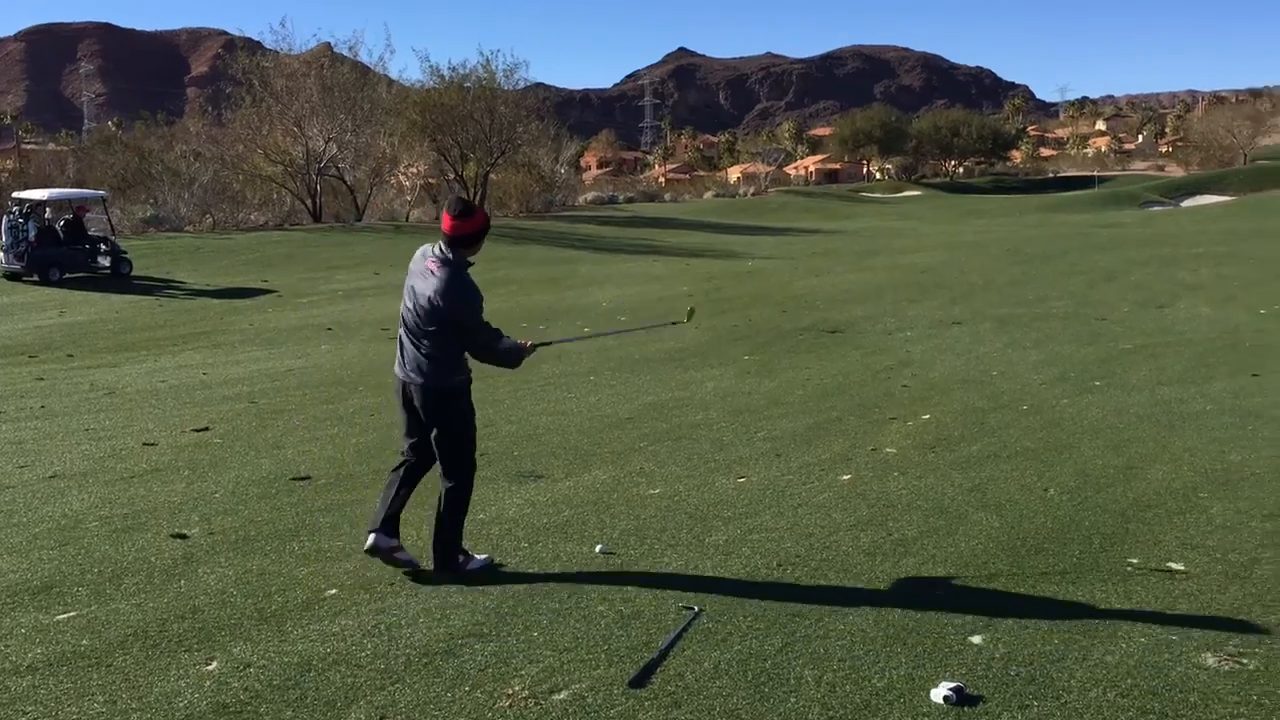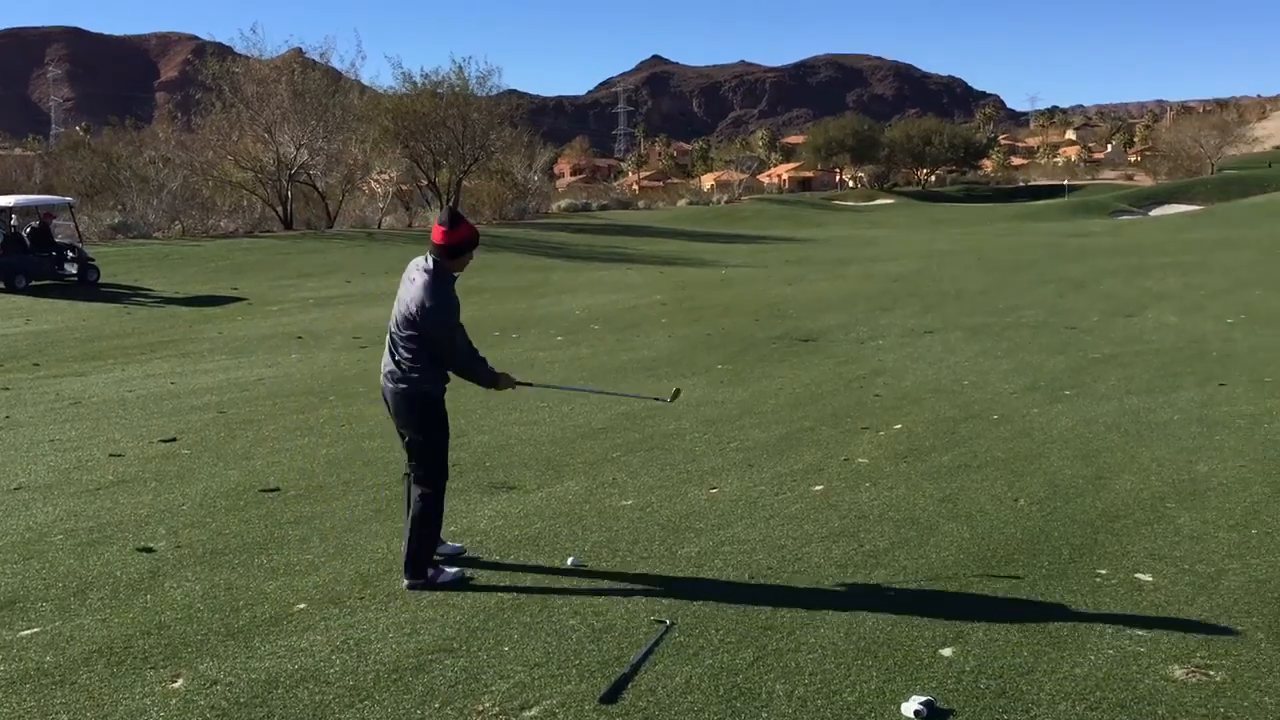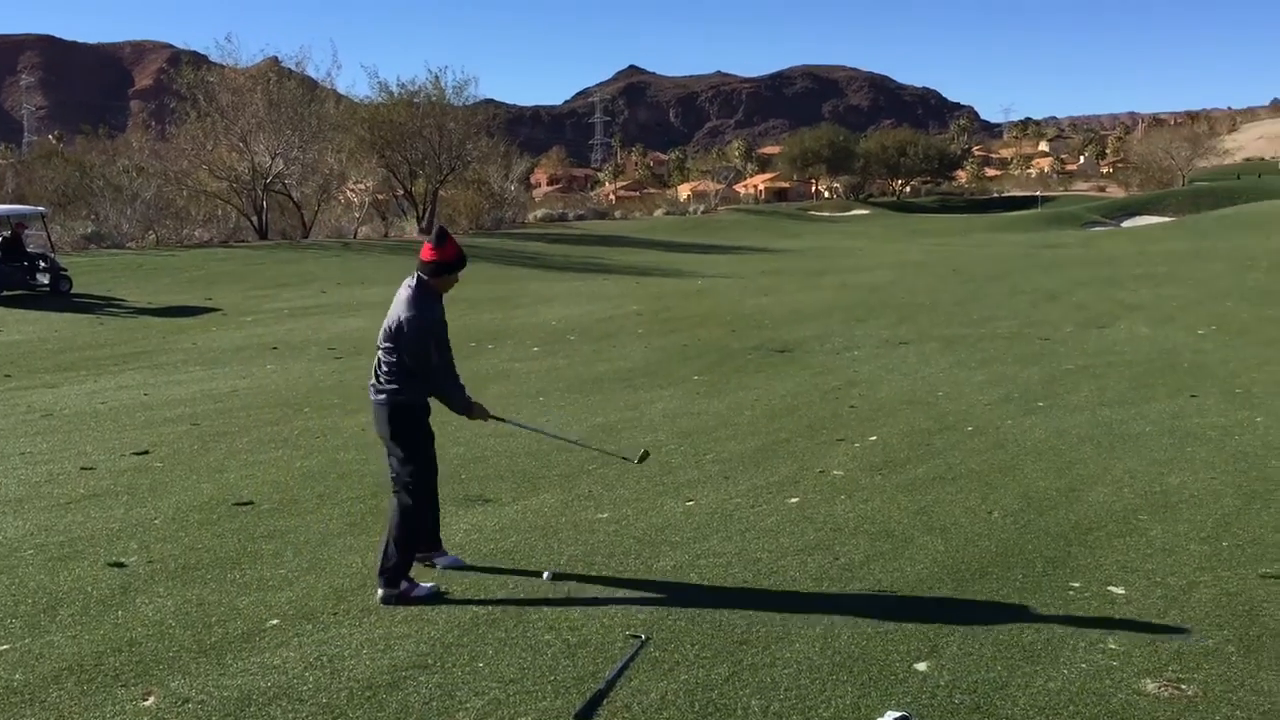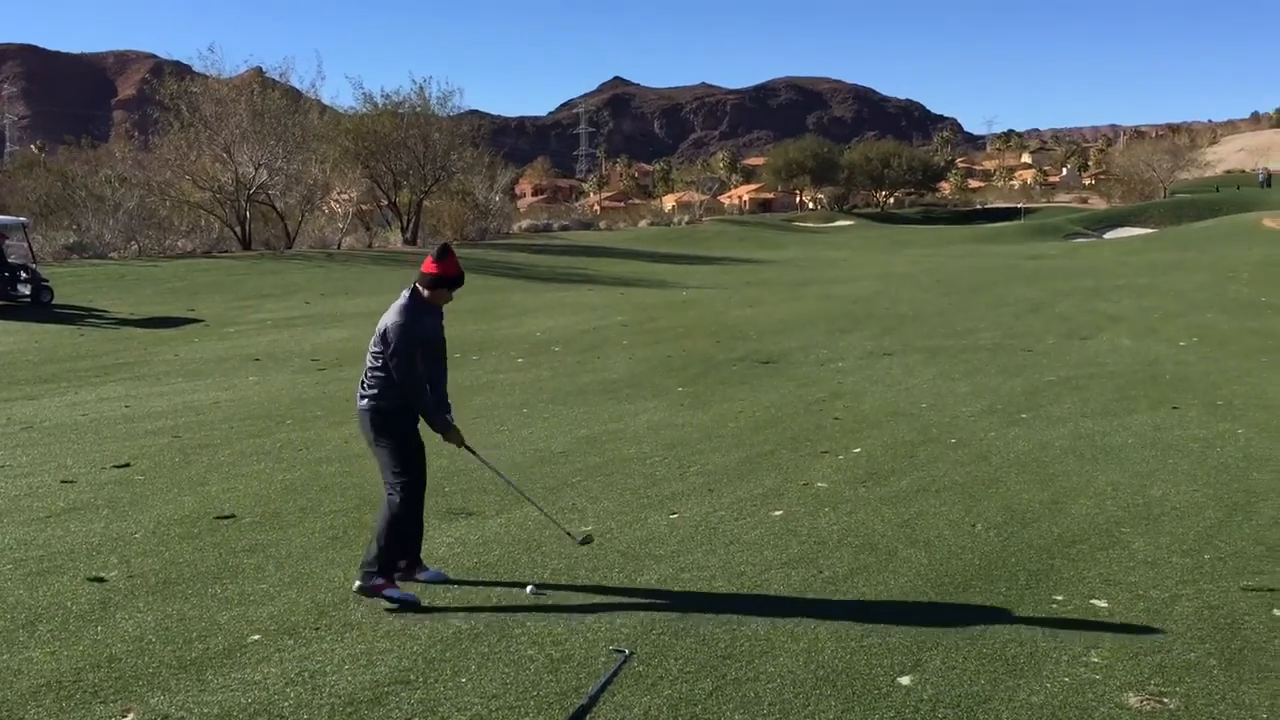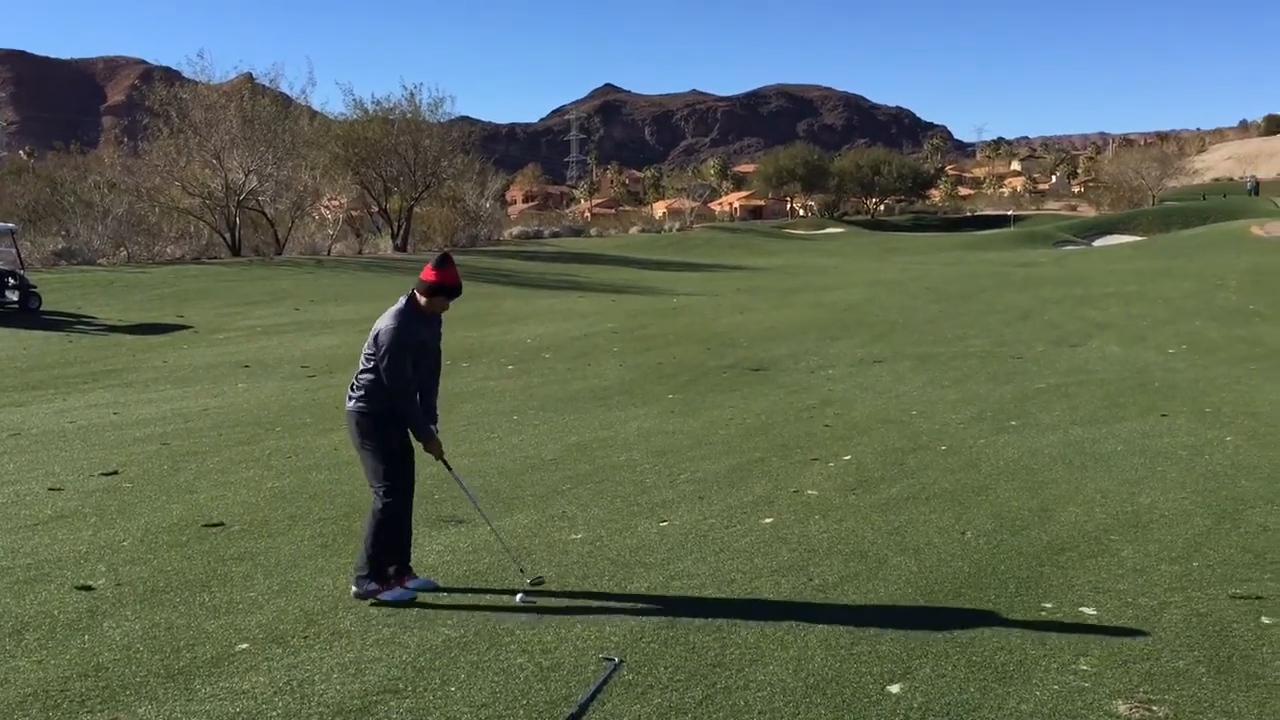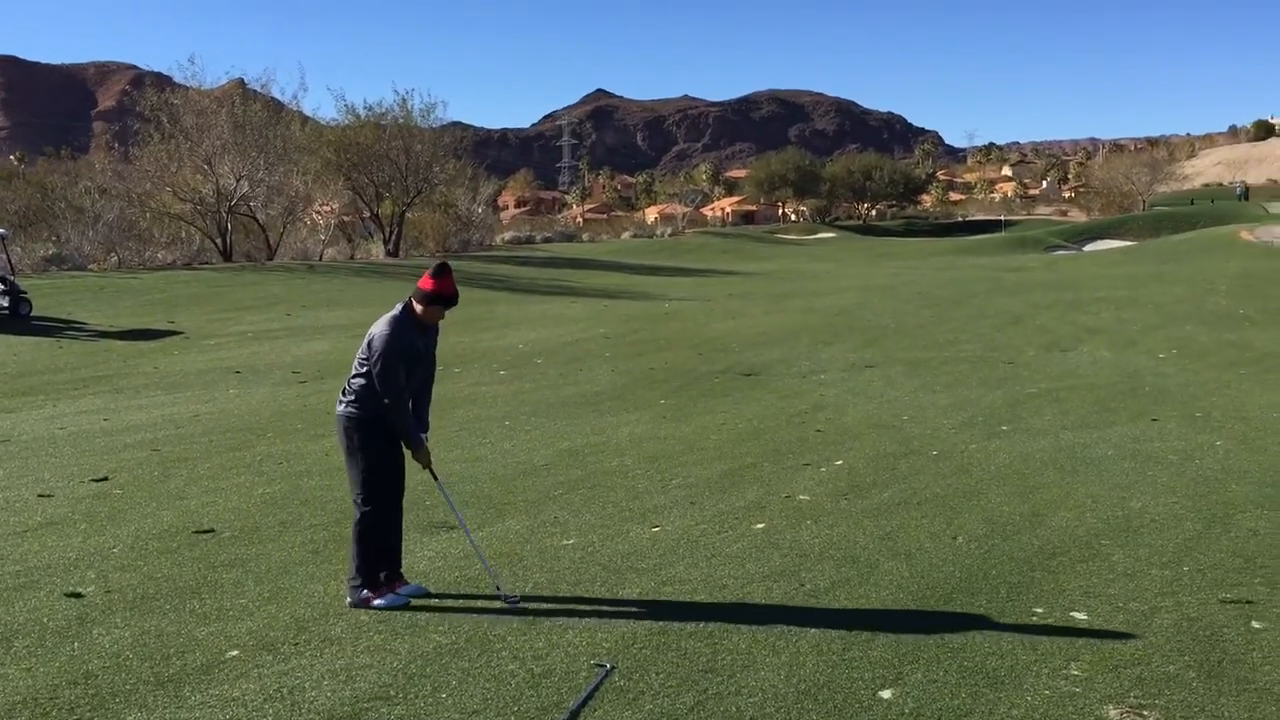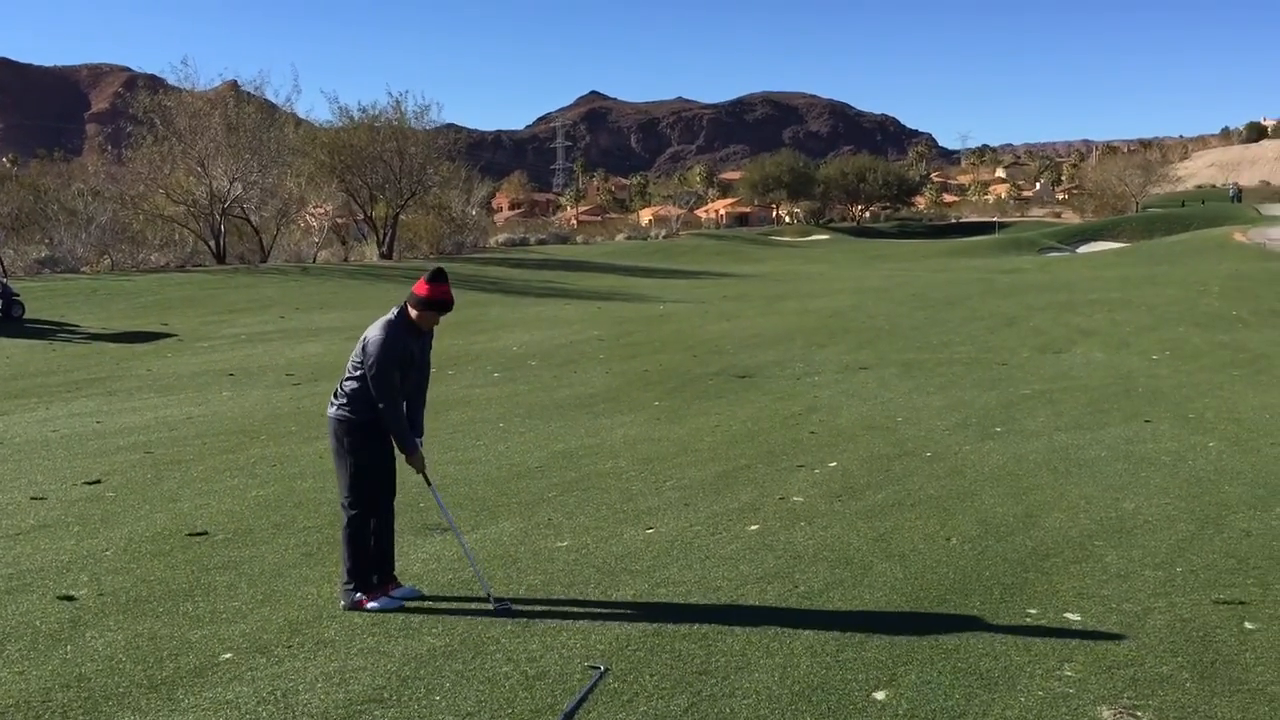
dt=0.2s
person 1, frame 1
left shoulder: (423, 257)
right shoulder: (460, 289)
right elbow: (479, 344)
left wrist: (504, 343)
right wrist: (515, 353)
left hip: (408, 378)
right hip: (443, 386)
left knee: (415, 457)
right knee: (457, 469)
left ankle: (383, 532)
right ankle: (447, 556)
person 1, frame 2
left shoulder: (418, 267)
right shoulder: (435, 298)
right elbow: (455, 355)
left wrist: (483, 370)
right wrist: (491, 378)
left hip: (400, 385)
right hip: (417, 393)
left knee: (421, 466)
right knee: (429, 476)
left ankle: (427, 539)
right ankle: (419, 569)
person 1, frame 3
left shoulder: (426, 294)
right shoulder: (413, 314)
left elbow: (440, 356)
right elbow: (430, 374)
left wrist: (461, 397)
right wrist: (464, 405)
left hip: (406, 400)
right hip: (398, 405)
left knee: (425, 475)
right knee: (411, 487)
left ankle: (427, 546)
right ankle: (393, 580)
person 1, frame 4
left shoulder: (431, 310)
right shoulder: (401, 323)
left elbow: (436, 368)
right elbow: (412, 384)
left wrist: (444, 416)
right wrist: (441, 425)
left hip: (401, 408)
right hip: (382, 411)
left knee: (415, 484)
right knee: (403, 489)
left ankle: (407, 562)
right ankle: (373, 574)
person 1, frame 5
left shoulder: (431, 319)
right shoulder: (395, 328)
left elbow: (429, 376)
right elbow: (401, 390)
left wrist: (429, 426)
right wrist: (425, 435)
left hip: (393, 414)
right hip: (370, 414)
left knee: (403, 492)
right knee: (389, 494)
left ankle: (398, 570)
right ankle: (368, 578)
person 1, frame 6
left shoulder: (427, 327)
right shoulder: (388, 334)
left elbow: (422, 384)
right elbow: (393, 396)
left wrist: (420, 434)
right wrist: (414, 444)
left hip: (385, 420)
right hip: (360, 419)
left knee: (392, 499)
right knee: (370, 502)
left ankle: (389, 576)
right ankle: (362, 587)
person 1, frame 7
left shoulder: (422, 332)
right shoulder: (383, 338)
left elbow: (416, 388)
right elbow: (388, 400)
left wrist: (415, 438)
right wrist: (409, 448)
left hip: (376, 422)
right hip: (352, 422)
left knee: (382, 502)
right knee: (359, 505)
left ankle: (383, 579)
right ankle: (355, 590)
